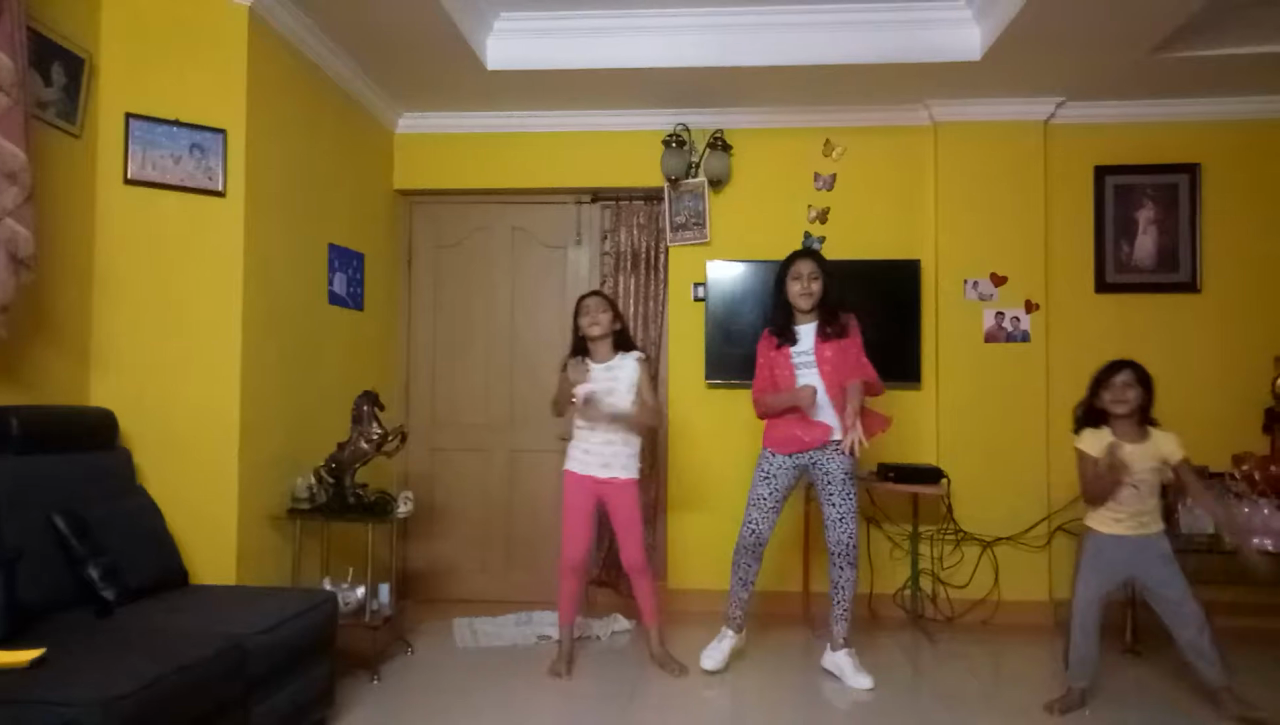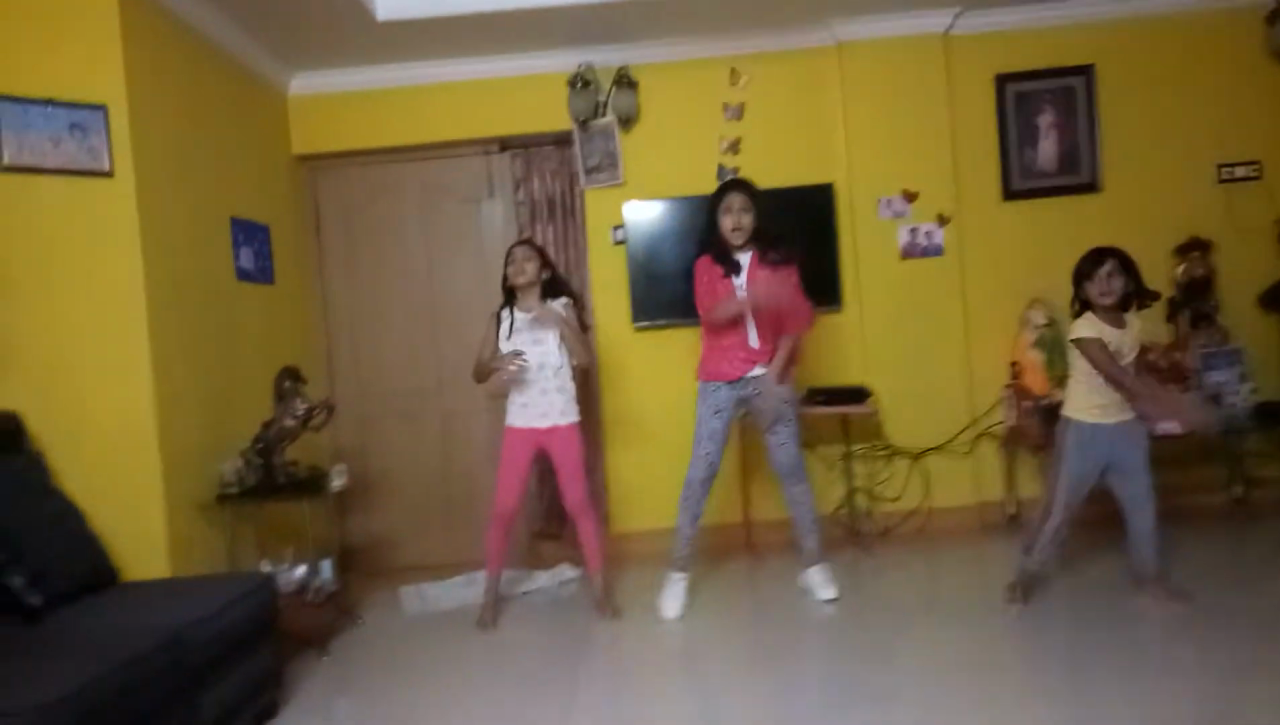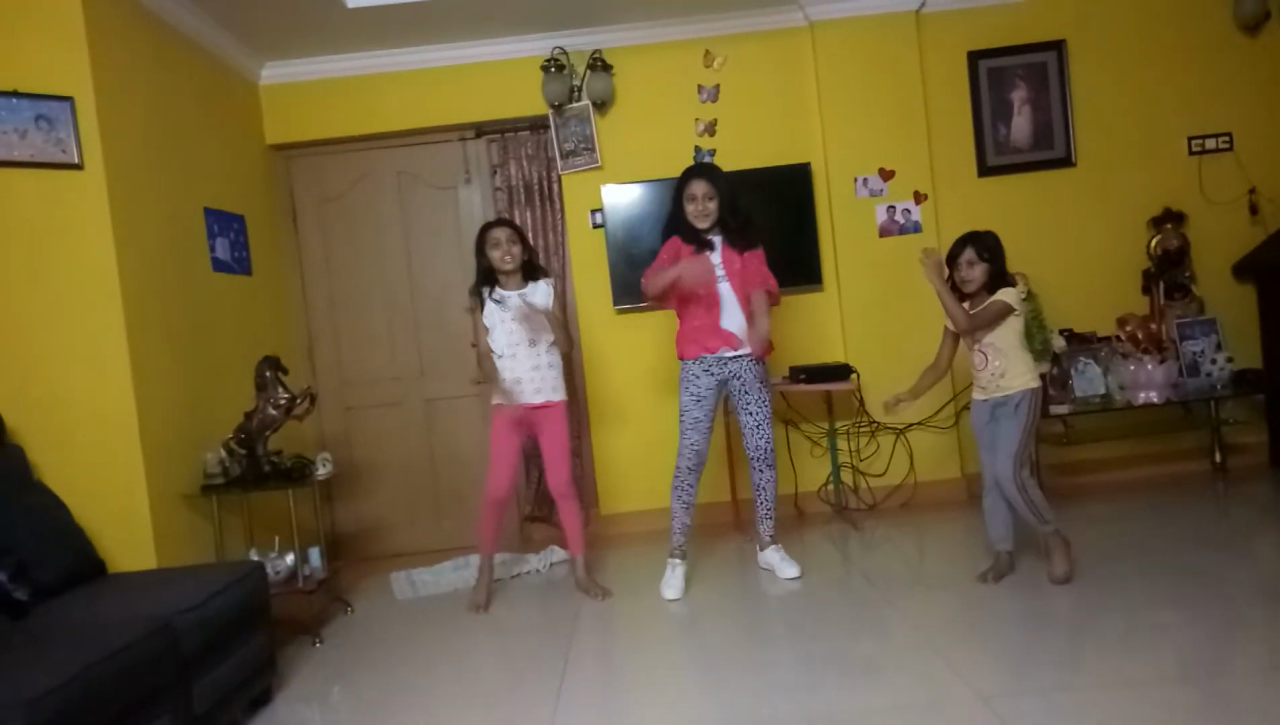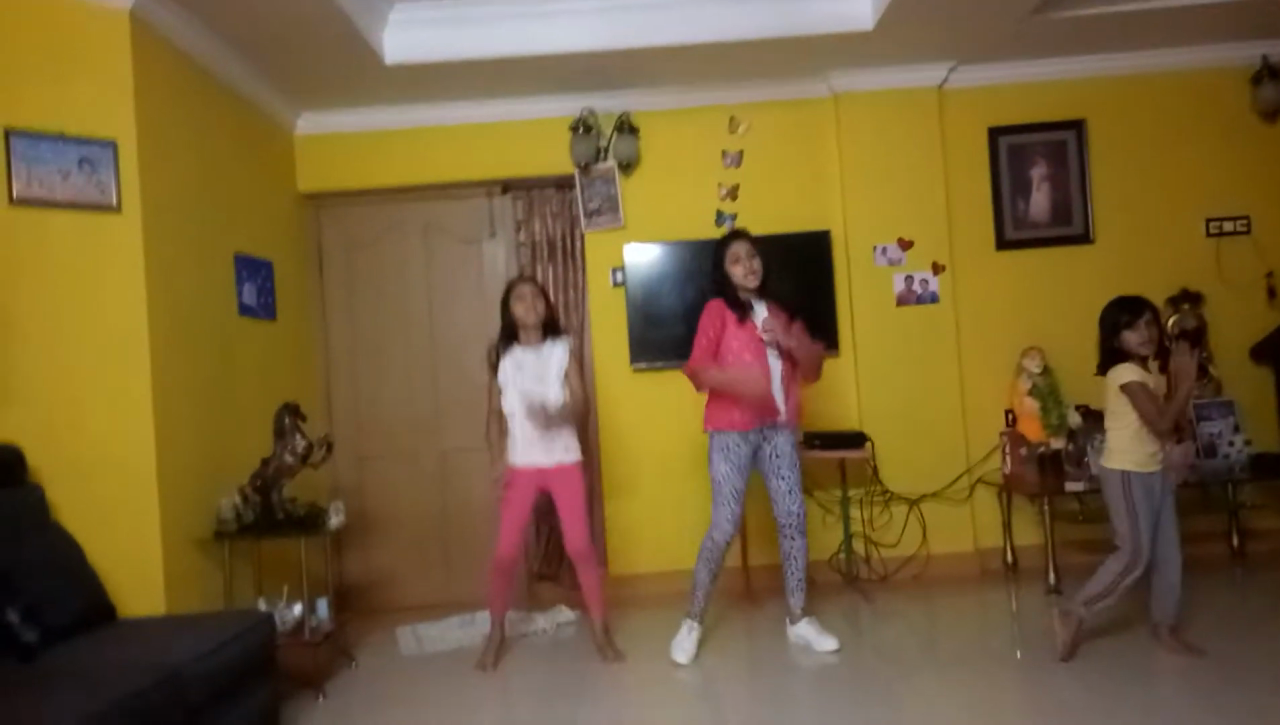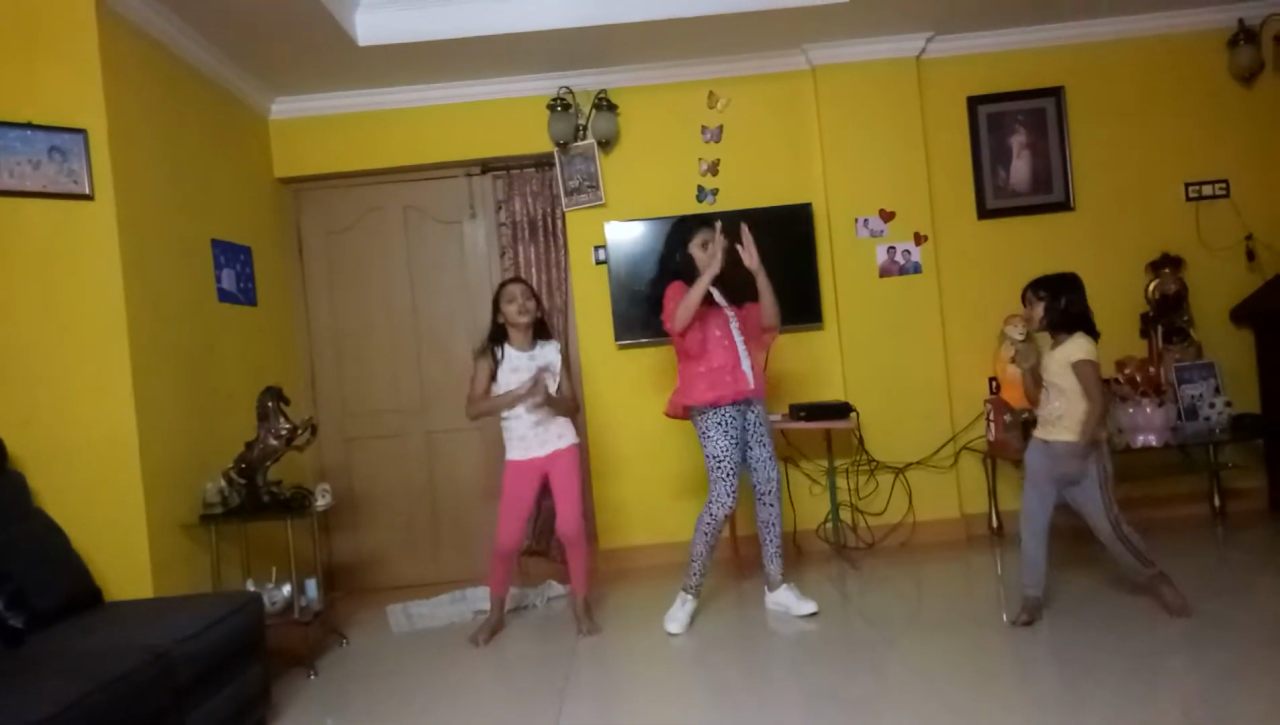
dt=1s
person 1, frame 1
left shoulder: (842, 326)
right shoulder: (771, 339)
left elbow: (856, 376)
right elbow: (761, 402)
left wrist: (853, 418)
right wrist: (793, 397)
left hip: (834, 447)
right hip: (782, 448)
left knee: (844, 544)
right knee: (752, 535)
left ankle: (838, 649)
right ankle: (732, 629)
person 1, frame 2
left shoulder: (778, 261)
right shoulder: (708, 264)
left elbow: (795, 320)
right elbow: (711, 315)
left wrist: (775, 371)
right wrist: (751, 299)
left hip: (769, 377)
right hip: (721, 379)
left knee: (791, 467)
right knee: (701, 470)
left ankle: (814, 566)
right ankle: (677, 572)
person 1, frame 3
left shoulder: (744, 243)
right shoulder: (678, 246)
left elbow: (763, 289)
right elbow: (650, 286)
left wrist: (760, 323)
right wrist: (680, 271)
left hip: (747, 359)
right hip: (700, 362)
left knee: (762, 450)
right knee: (690, 456)
left ankle: (768, 546)
right ankle: (677, 559)
person 1, frame 4
left shoulder: (778, 313)
right shoulder: (718, 310)
left elbow: (812, 368)
right elbow: (700, 369)
left wrist: (791, 342)
right wrist: (739, 378)
left hip: (778, 428)
right hip: (734, 430)
left knee: (793, 519)
right knee: (724, 526)
left ankle: (798, 619)
right ankle: (693, 620)
person 1, frame 5
left shoulder: (729, 293)
right shoulder: (678, 290)
left elbow: (769, 324)
right elbow: (676, 322)
left wrist: (757, 271)
right wrist: (709, 271)
left hip: (749, 401)
right hip: (714, 405)
left knee: (768, 488)
right knee: (724, 499)
left ankle: (776, 587)
right ankle: (689, 592)
person 2, frame 1
left shoulder: (635, 362)
right shoulder: (575, 366)
left elbow: (652, 417)
right elbow: (558, 409)
left wrist: (607, 414)
right wrist: (567, 389)
left hip: (622, 476)
right hip: (580, 472)
left knee: (636, 560)
right knee: (573, 558)
left ankle: (656, 645)
right ankle: (565, 645)
person 2, frame 2
left shoulder: (562, 308)
right shoulder: (502, 317)
left elbow: (584, 358)
right elbow: (478, 373)
left wrist: (555, 321)
right wrist: (498, 363)
left hip: (563, 421)
right hip: (520, 424)
left knee: (579, 502)
right knee: (504, 508)
left ankle: (599, 587)
right ankle: (491, 594)
person 2, frame 3
left shoulder: (544, 288)
right shoulder: (482, 299)
left elbow: (564, 342)
right elbow: (484, 356)
left wrist: (543, 320)
right wrist: (504, 391)
left hip: (551, 401)
right hip: (509, 404)
left knee: (563, 486)
right knee: (497, 490)
left ankle: (581, 571)
right ankle: (484, 573)
person 2, frame 4
left shoulder: (562, 350)
right shoulder: (501, 357)
left elbow: (580, 404)
right elbow: (494, 415)
left wrist: (555, 413)
right wrist: (498, 459)
left hip: (565, 462)
right hip: (521, 466)
left knee: (579, 547)
right knee: (506, 552)
left ankle: (600, 630)
right ankle: (496, 634)
person 2, frame 5
left shoulder: (552, 349)
right shoulder: (492, 354)
left elbow: (572, 405)
right elbow: (474, 409)
left wrist: (550, 401)
right wrist: (521, 393)
left hip: (562, 447)
right hip: (521, 456)
left knee: (571, 530)
right knee: (507, 542)
left ankle: (580, 606)
right ankle: (495, 612)
person 3, frame 1
left shoulder: (1164, 441)
right shoulder: (1091, 440)
left elbow: (1197, 490)
right elbow: (1093, 498)
left wrist: (1235, 532)
right wrist: (1108, 470)
left hip: (1150, 542)
right hip: (1103, 542)
left knee: (1188, 617)
right knee: (1083, 615)
left ankle: (1223, 691)
right ankle: (1077, 688)
person 3, frame 2
left shoulder: (1133, 323)
right shoulder: (1085, 327)
right elbow: (1117, 375)
right wrist: (1169, 403)
left hip: (1124, 427)
right hip: (1082, 427)
left knee: (1141, 503)
right knee: (1062, 503)
left ankle: (1151, 576)
right ankle: (1029, 571)
person 3, frame 3
left shoulder: (1007, 297)
right shoulder: (958, 311)
left elbow: (969, 325)
right elbow: (941, 365)
left wrist: (937, 282)
right wrist: (908, 395)
left hip: (1019, 396)
right hip: (983, 403)
left knee: (1008, 471)
right knee: (991, 480)
left ankle: (1052, 536)
right ankle: (1003, 553)
person 3, frame 4
left shoulder: (1149, 374)
right shoulder: (1126, 375)
left elbow: (1170, 423)
right elbow: (1161, 425)
right wrist: (1184, 383)
left hip: (1157, 475)
right hip: (1126, 476)
left knee: (1168, 555)
right knee: (1135, 555)
left ankle: (1165, 626)
right ankle: (1075, 613)
person 3, frame 5
left shoulder: (1079, 346)
right shoulder: (1048, 348)
left elbow: (1098, 404)
left wrist: (1079, 454)
right wrist: (1027, 369)
left hip: (1079, 450)
right hip: (1043, 450)
left knee: (1106, 524)
right knee: (1031, 524)
left ankle: (1155, 579)
right ankle: (1032, 597)
